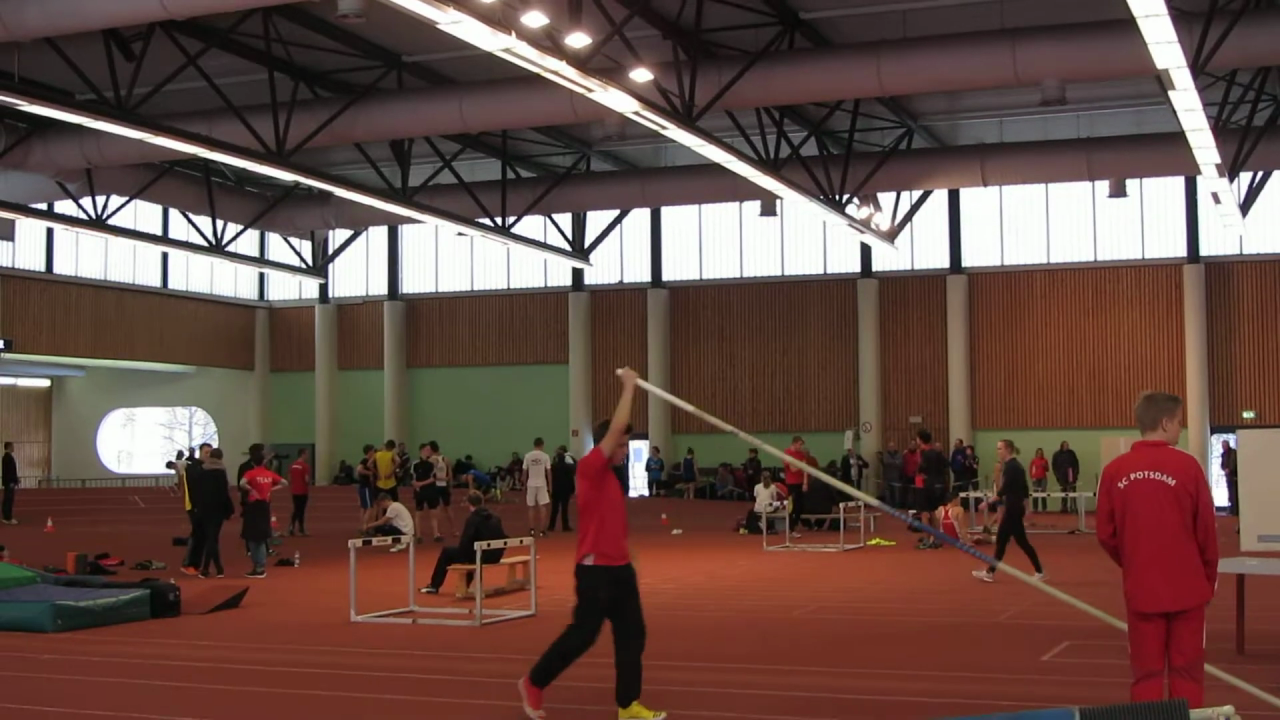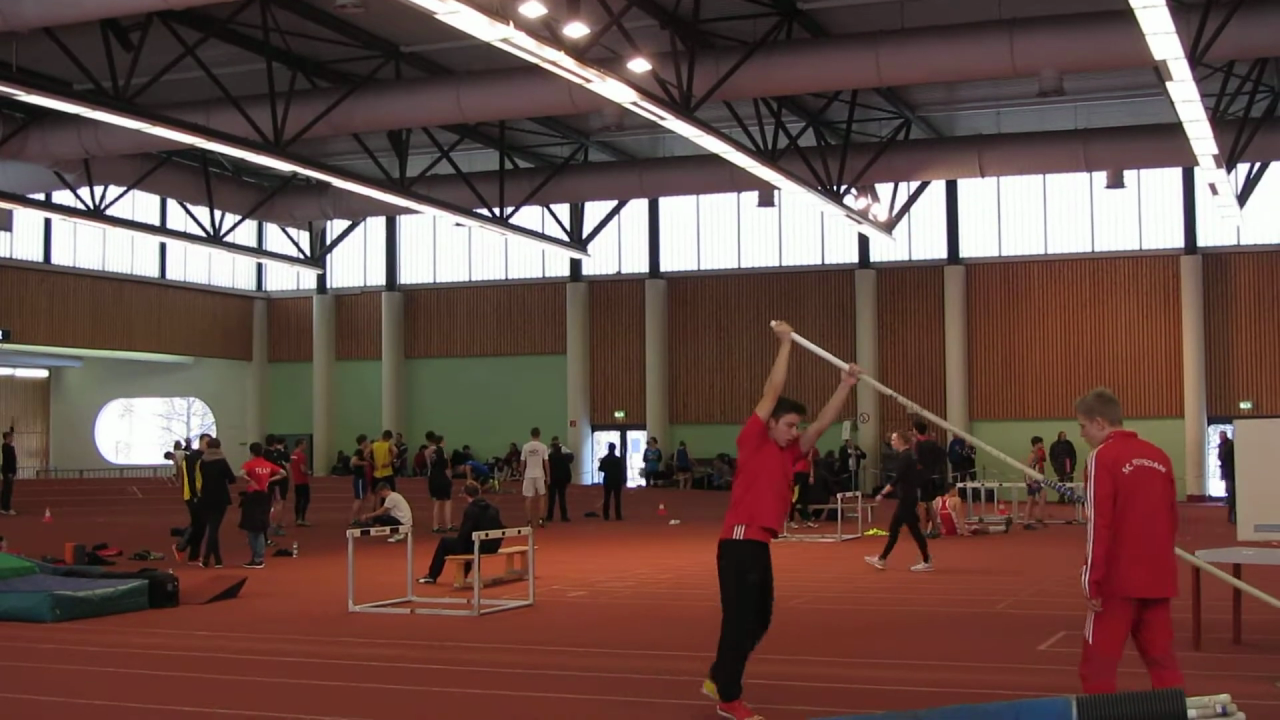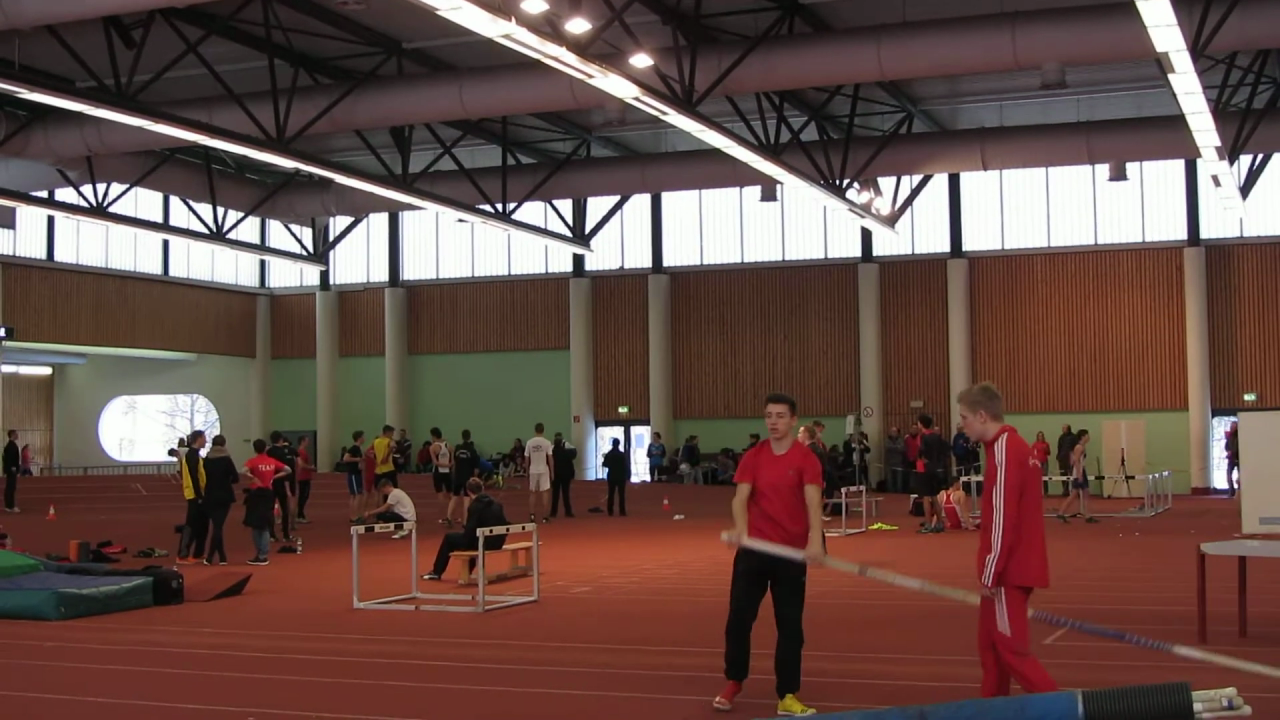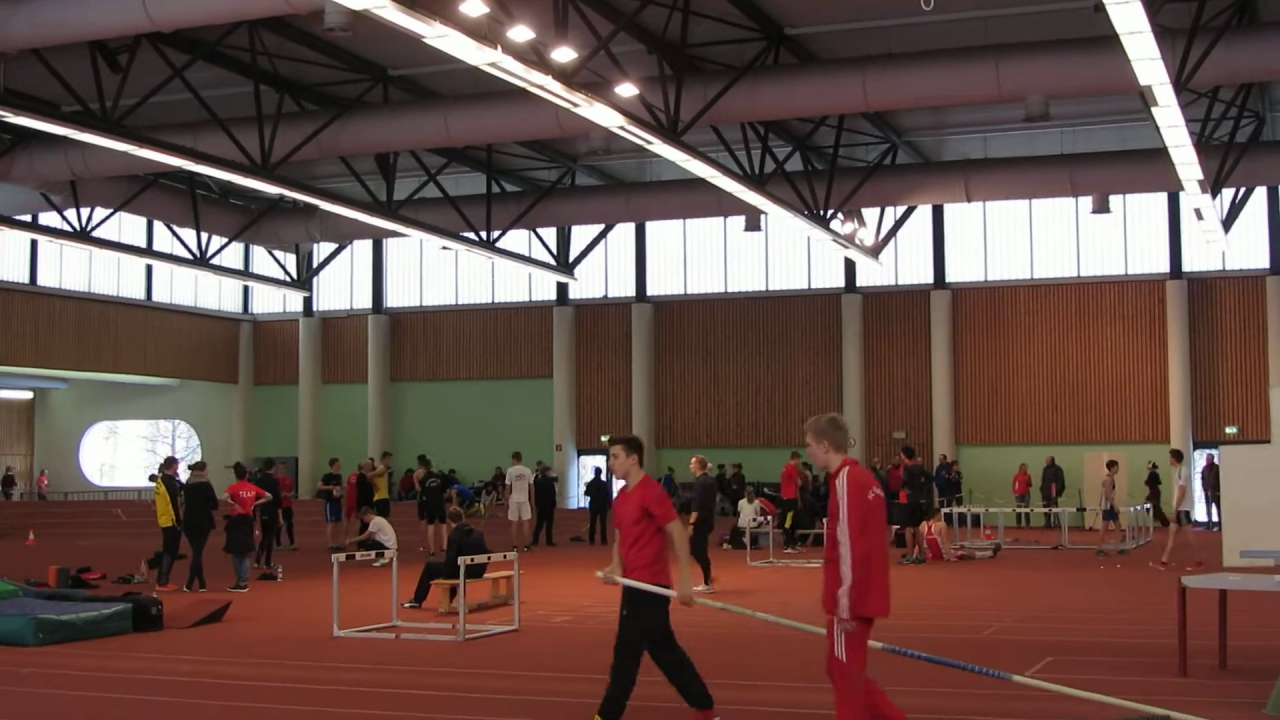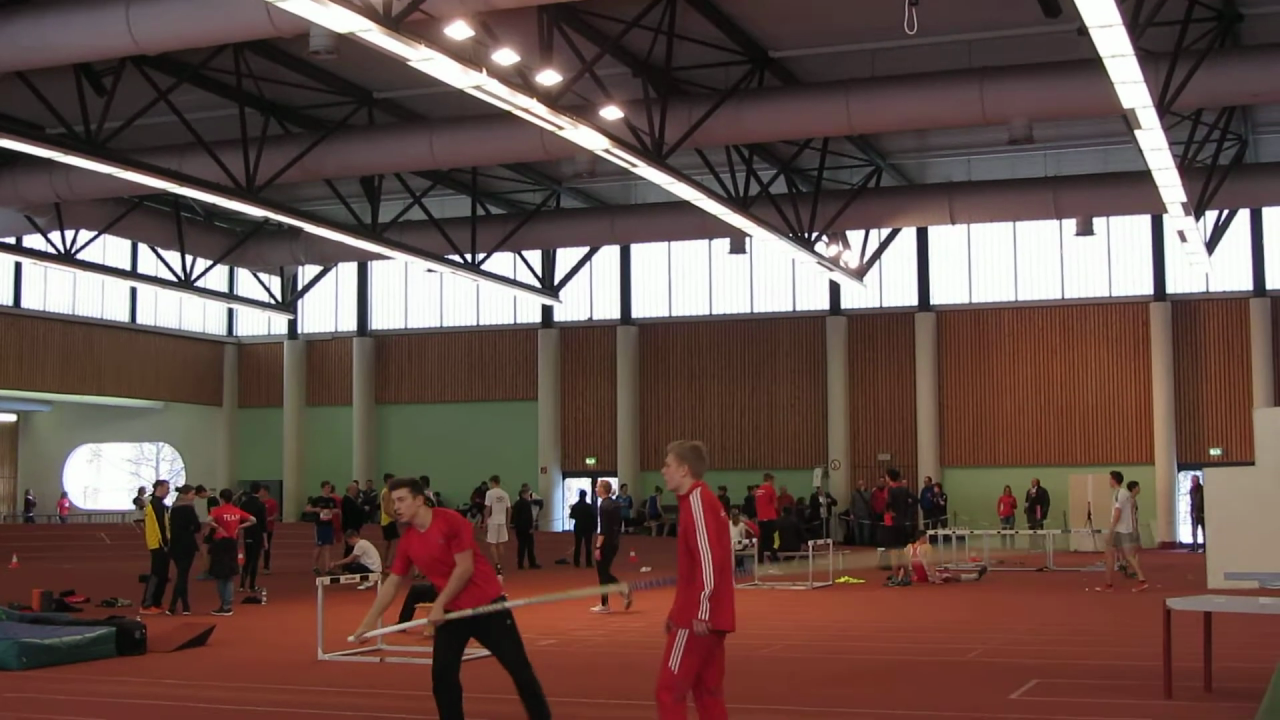
dt=1s
person 1, frame 1
left shoulder: (610, 477)
right shoulder: (590, 469)
right elbow: (616, 429)
left wrist: (627, 556)
right wrist: (628, 387)
left hip: (620, 567)
right hip: (594, 566)
left knee: (633, 634)
right knee: (582, 635)
right ankle: (534, 683)
person 1, frame 2
left shoulder: (788, 453)
right shoulder: (752, 441)
left elbow: (822, 423)
right elbow: (770, 393)
left wrist: (846, 386)
right wrist: (785, 343)
left hip: (757, 544)
right hip: (740, 541)
left knee: (757, 621)
right knee: (739, 620)
left ankle: (718, 679)
person 1, frame 3
left shoulder: (806, 458)
right shoulder: (753, 457)
left elbow: (813, 503)
right elbow: (740, 499)
left wrist: (815, 540)
right wrist: (740, 530)
left hip: (790, 554)
right hip: (752, 550)
left knee: (790, 627)
right knee: (738, 619)
left ankle: (787, 694)
right ankle: (734, 681)
person 1, frame 4
left shoulder: (651, 492)
right shoulder: (621, 498)
left elbow: (678, 534)
left wrist: (685, 580)
right wrist: (616, 565)
left hip: (648, 586)
right hip: (637, 584)
left knee: (626, 652)
right knee: (664, 651)
person 1, frame 5
left shoulder: (452, 521)
right shoulder: (407, 541)
left elbow: (465, 567)
right elbow: (392, 583)
left wrist: (438, 605)
right wrist: (368, 623)
left hip: (486, 603)
right hip: (450, 611)
left knee: (517, 665)
right knee: (443, 674)
person 2, frame 1
left shoulder: (1114, 471)
right shoulder: (1187, 465)
left elbow: (1106, 534)
right elbow: (1206, 530)
right wrist: (1209, 581)
left hip: (1141, 590)
right hip: (1186, 588)
left knee: (1146, 674)
right knee: (1187, 673)
person 2, frame 2
left shoulder: (1103, 456)
right shoulder: (1159, 456)
left elbow: (1099, 525)
right elbow: (1172, 520)
left wrist: (1092, 581)
left hip: (1118, 579)
right hip: (1158, 577)
left knee: (1097, 663)
right knee: (1162, 661)
person 2, frame 3
left shoulder: (1003, 449)
right shoulder: (1017, 446)
left elbow: (1003, 517)
left wrist: (989, 572)
left hip: (1010, 569)
right hip: (1019, 566)
left knee: (1013, 651)
right knee: (992, 646)
person 2, frame 4
left shoulder: (846, 482)
right shoulder: (862, 477)
left elbow: (850, 549)
left wrist: (844, 604)
left hip: (852, 599)
right hip: (864, 595)
left knee: (846, 677)
right knee: (848, 674)
person 2, frame 5
left shoulder: (697, 500)
right shoulder: (703, 500)
left elbow: (709, 558)
left wrist: (701, 610)
right wrist: (678, 611)
left hip: (699, 617)
right hip: (710, 615)
left knee: (669, 689)
right knee: (707, 691)
